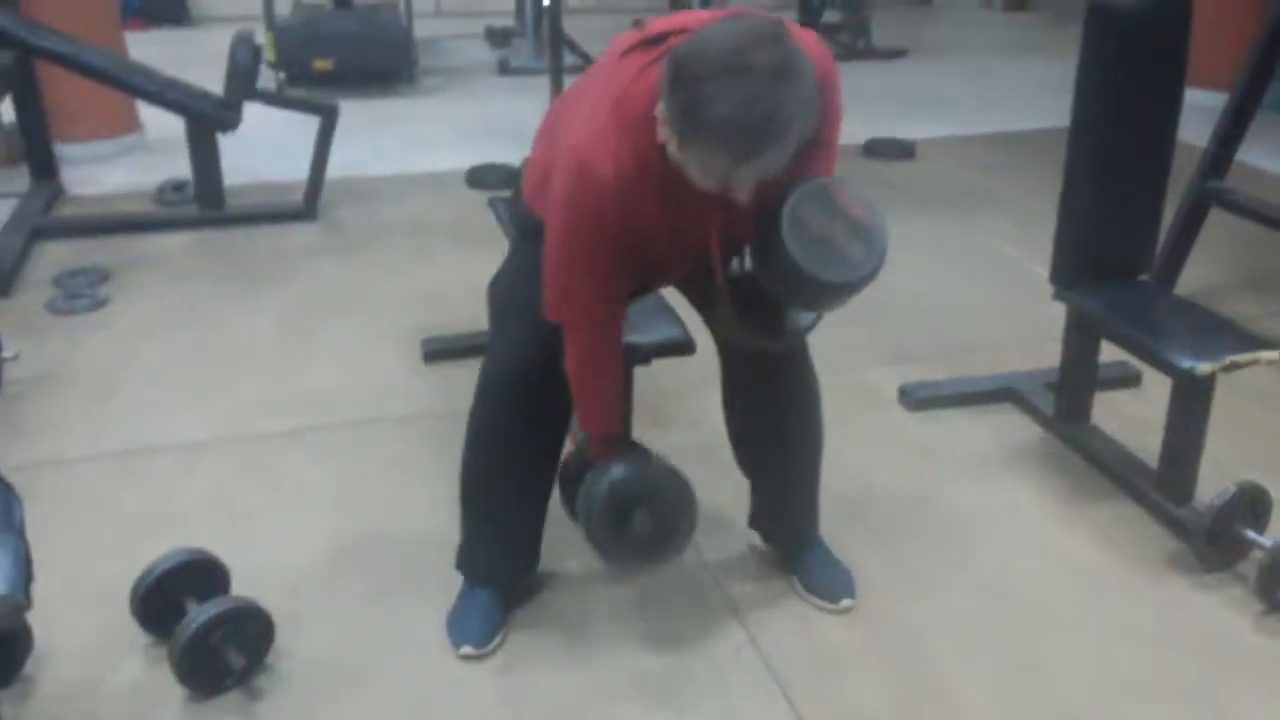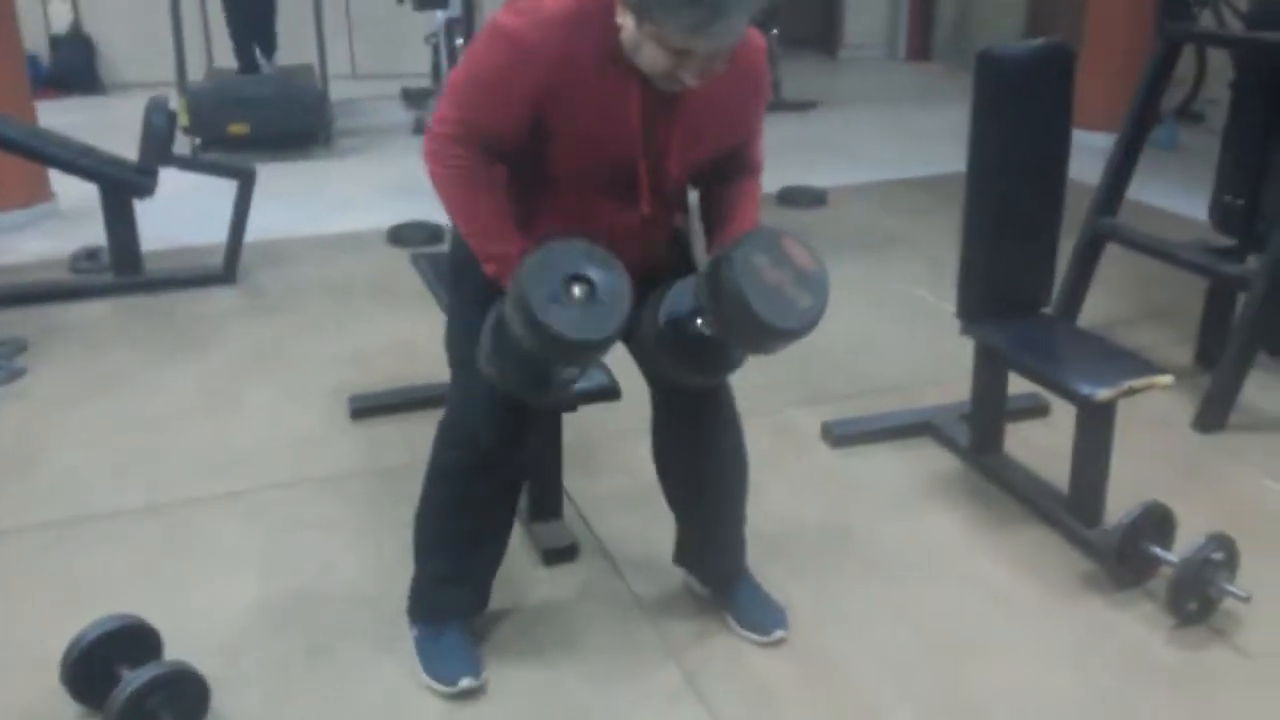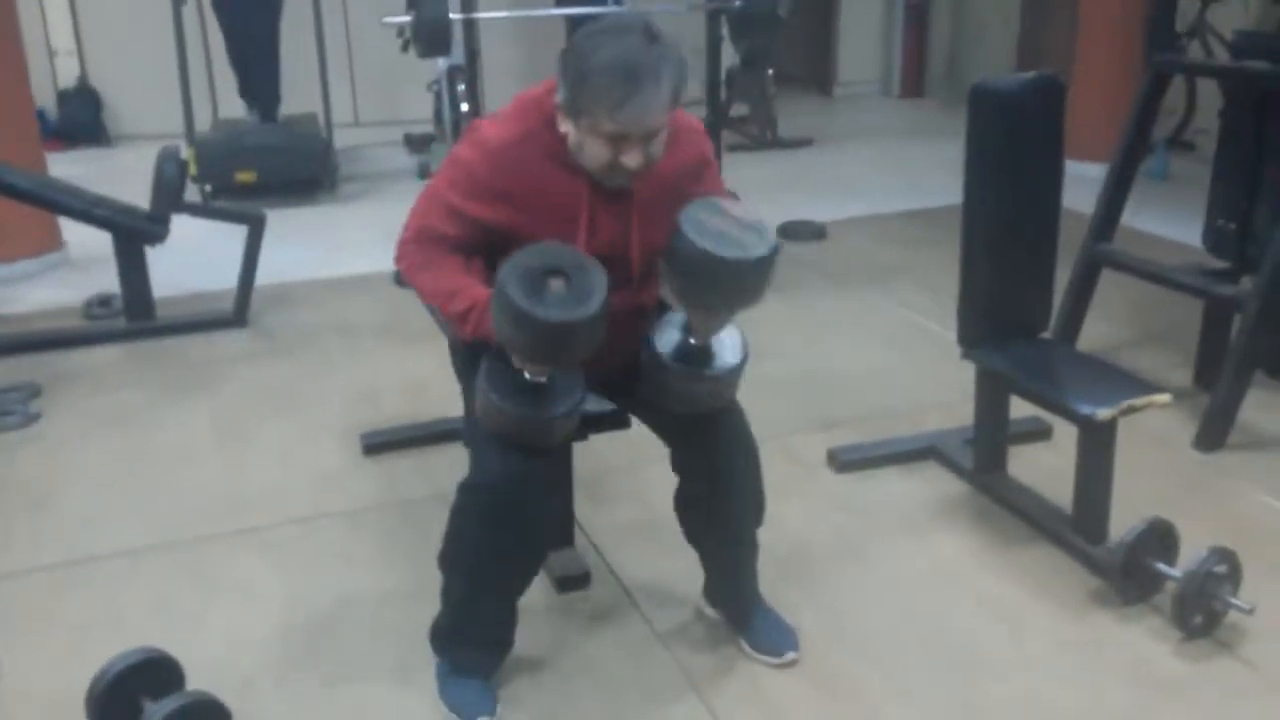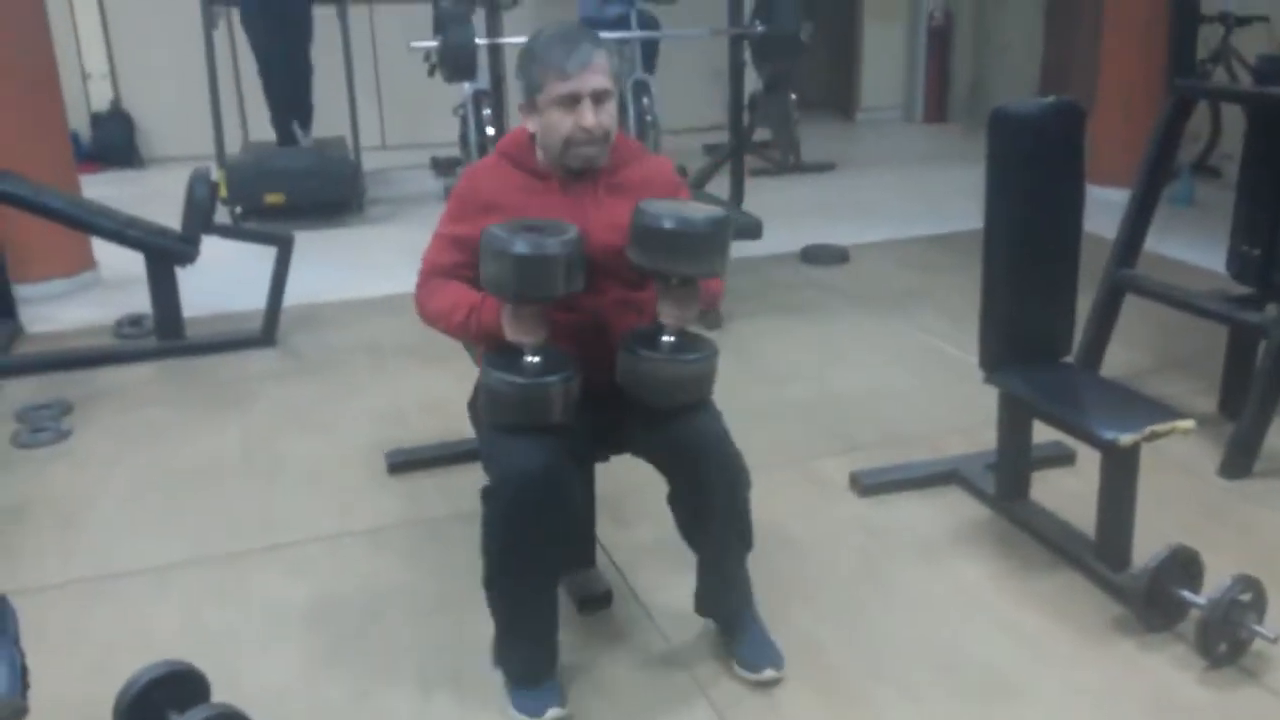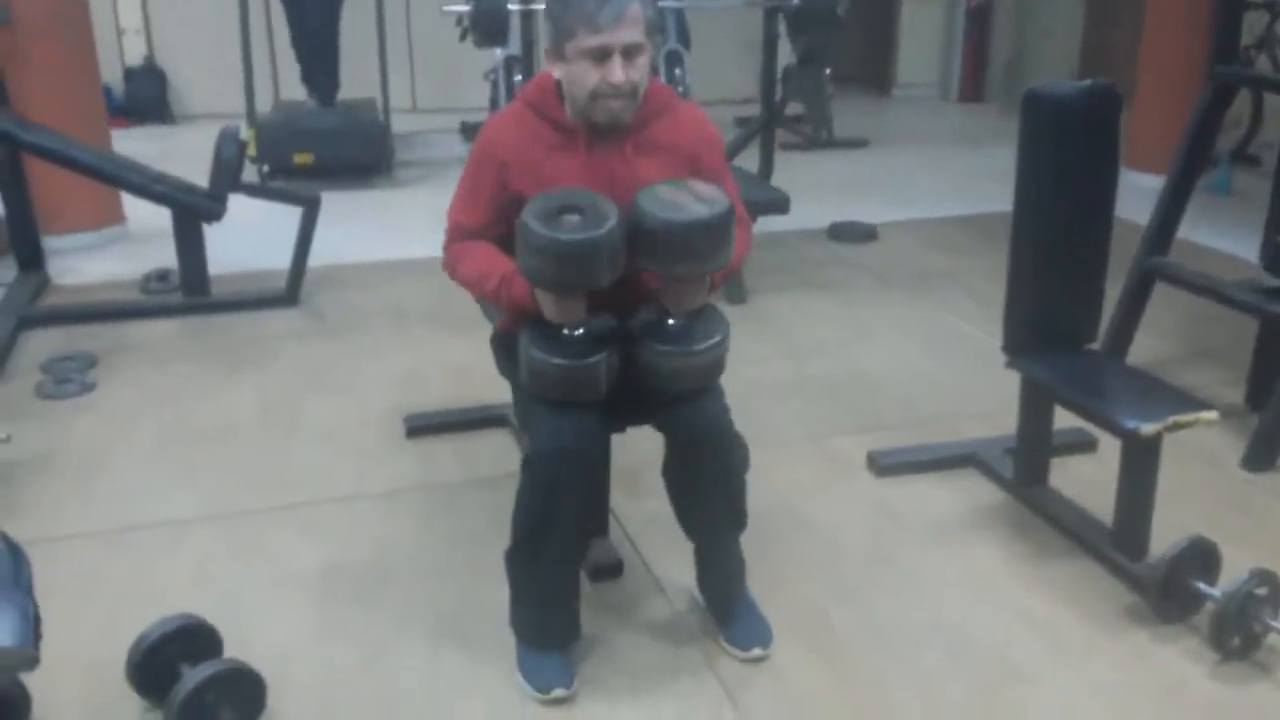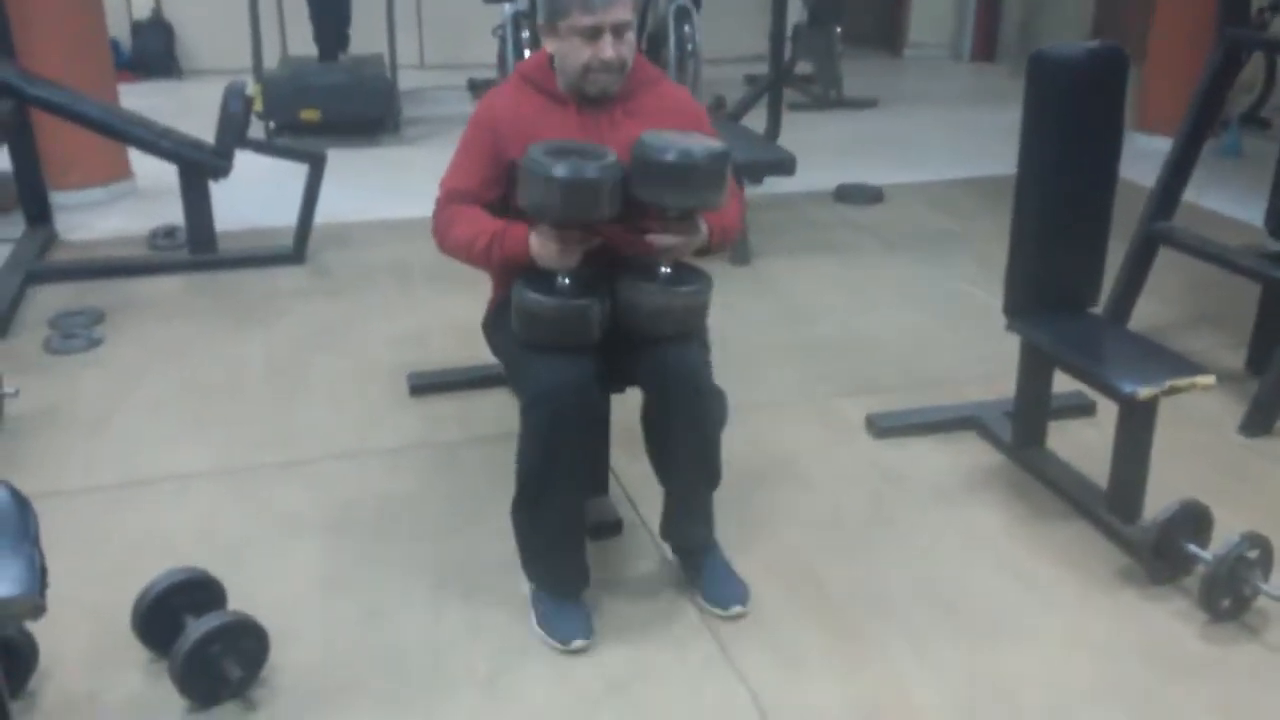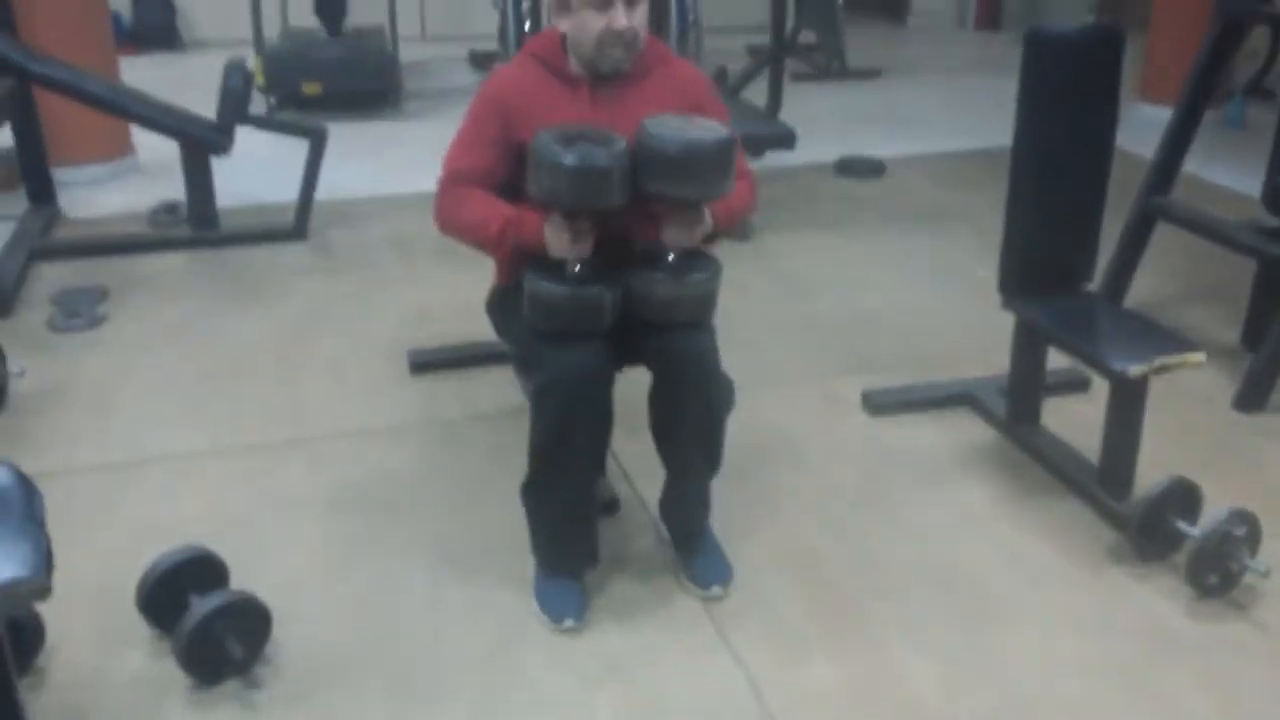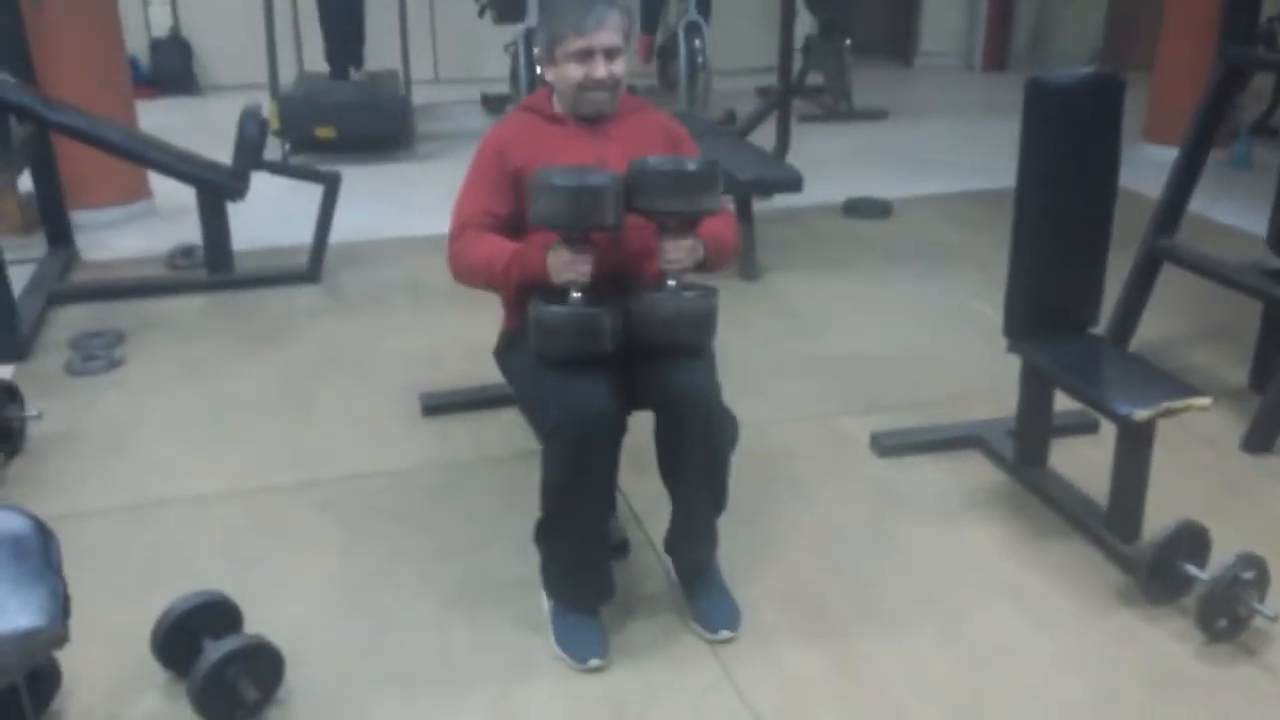
dt=0.5s
person 1, frame 1
left shoulder: (807, 73)
right shoulder: (599, 159)
left elbow: (814, 153)
right elbow: (582, 320)
right wrist: (608, 447)
right hip: (569, 224)
left knee: (777, 355)
right knee: (519, 378)
left ankle: (794, 535)
right ankle: (492, 574)
person 1, frame 2
left shoulder: (743, 59)
left elbow: (736, 168)
right elbow: (455, 144)
right wrist: (514, 267)
left hip: (647, 253)
right hip: (519, 252)
left knee: (700, 392)
right knee: (488, 417)
left ankle: (719, 566)
right ankle: (443, 610)
person 1, frame 3
left shoulder: (687, 146)
right shoulder: (501, 152)
right elbow: (420, 249)
right wrist: (493, 320)
left hip: (634, 333)
right hip: (522, 350)
left knee: (723, 440)
right knee: (509, 479)
left ankle: (735, 595)
right ankle: (466, 654)
person 1, frame 4
left shoulder: (653, 175)
right shoulder: (488, 185)
right elbow: (434, 287)
left wrist: (690, 296)
right wrist: (494, 320)
left knee: (711, 455)
right knee: (526, 478)
left ankle: (733, 612)
right ankle: (527, 663)
person 1, frame 5
left shoulder: (688, 129)
right shoulder: (509, 135)
left elbow: (733, 223)
right elbow: (464, 243)
left wrist: (707, 272)
right wrist: (528, 290)
right hip: (549, 334)
left knee: (709, 436)
right knee: (564, 448)
left ankle: (724, 587)
right ankle: (541, 628)
person 1, frame 6
left shoulder: (673, 104)
right shoulder: (505, 109)
left elbow: (727, 202)
right elbow: (452, 218)
left wrist: (700, 230)
right wrist: (525, 244)
left knee: (687, 380)
right knee: (561, 390)
left ankle: (697, 543)
right ankle: (553, 575)
person 1, frame 7
left shoulder: (683, 83)
right shoulder: (514, 88)
left elbow: (736, 178)
right elbow: (457, 199)
left wrist: (705, 217)
right wrist: (537, 232)
left knee: (696, 363)
right knee: (572, 375)
left ankle: (689, 522)
right ankle: (560, 554)
person 1, frame 8
left shoulder: (661, 130)
right shoulder: (512, 139)
left elbow: (722, 222)
right elbow: (466, 248)
left wrist: (698, 246)
right wrist: (540, 263)
left knee: (697, 399)
right knee: (584, 415)
left ankle: (696, 561)
right ankle: (571, 589)
